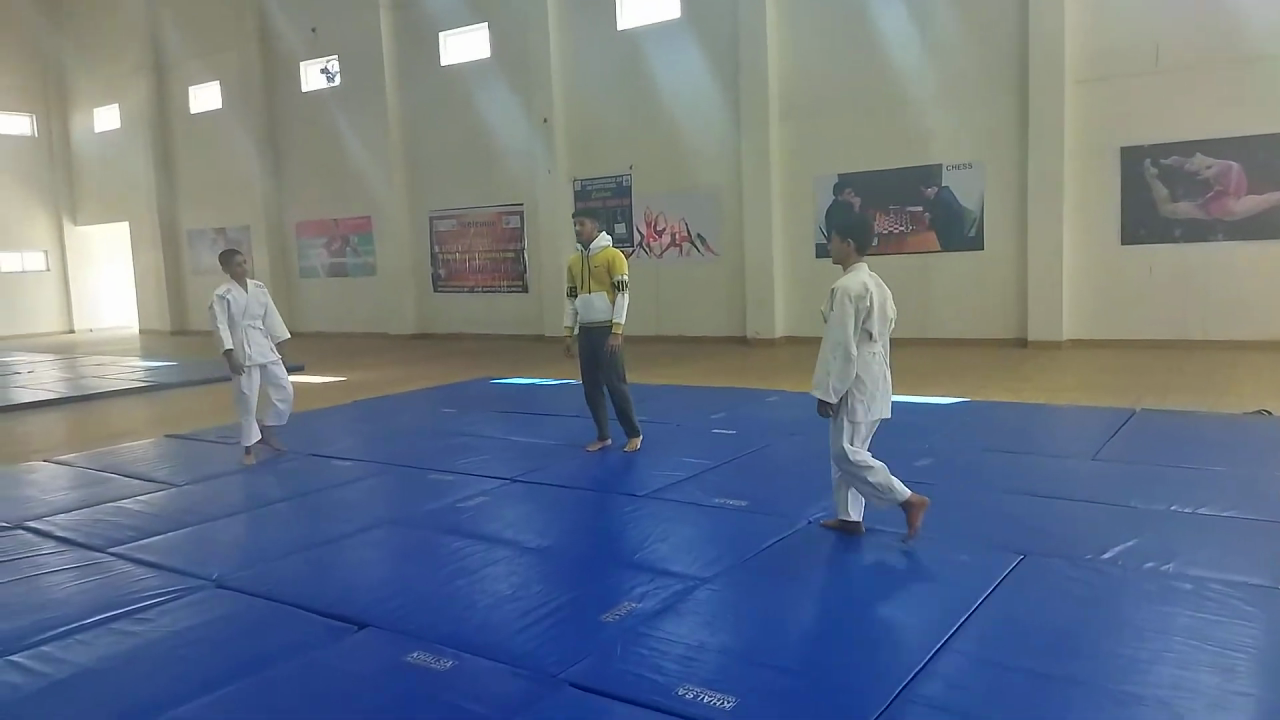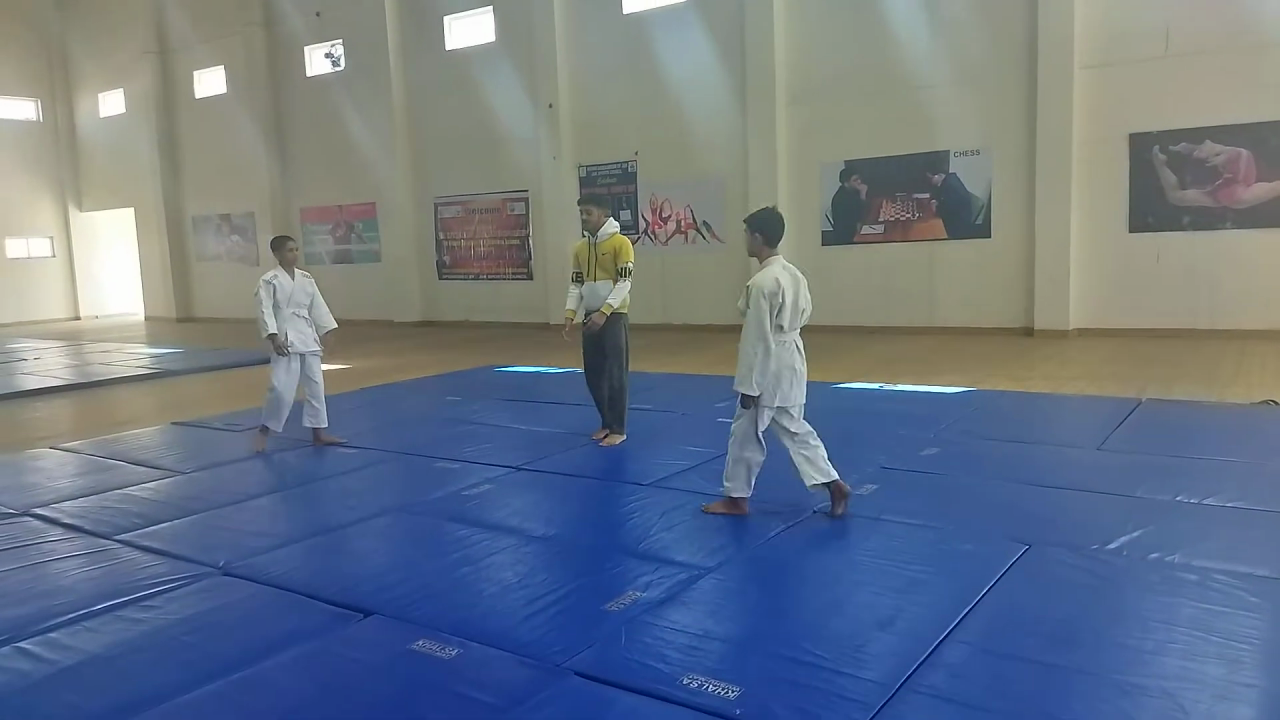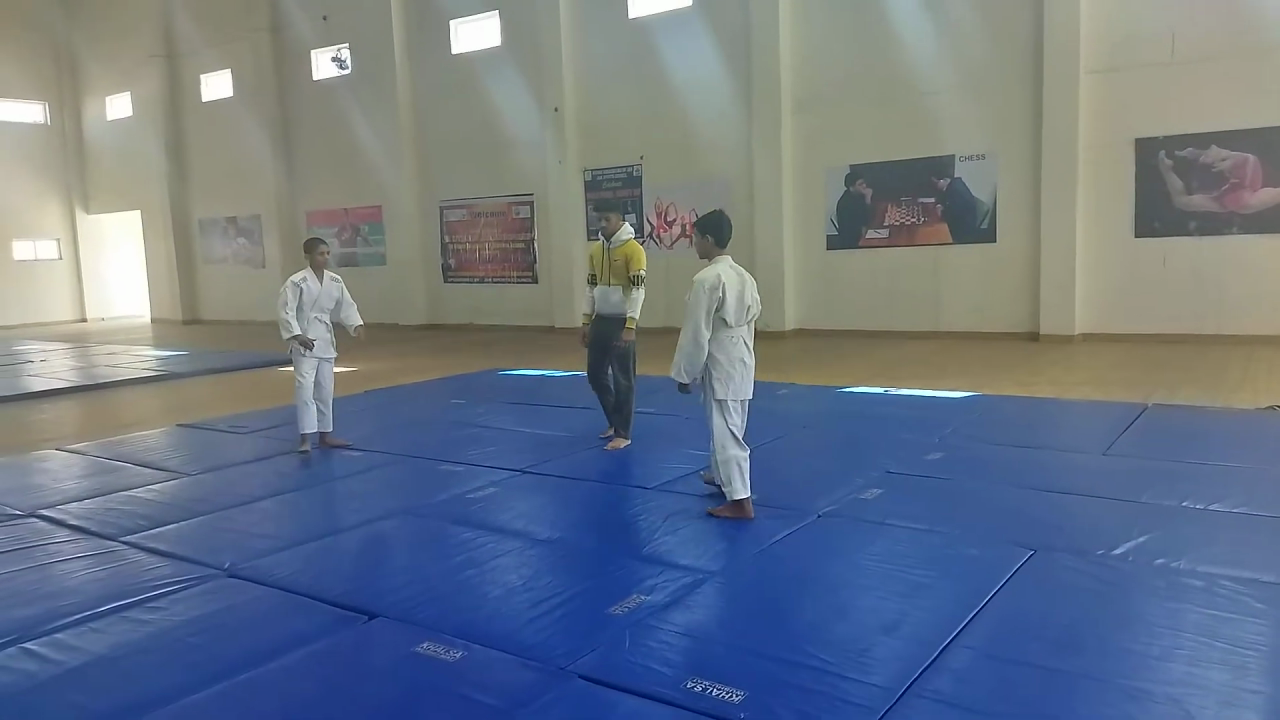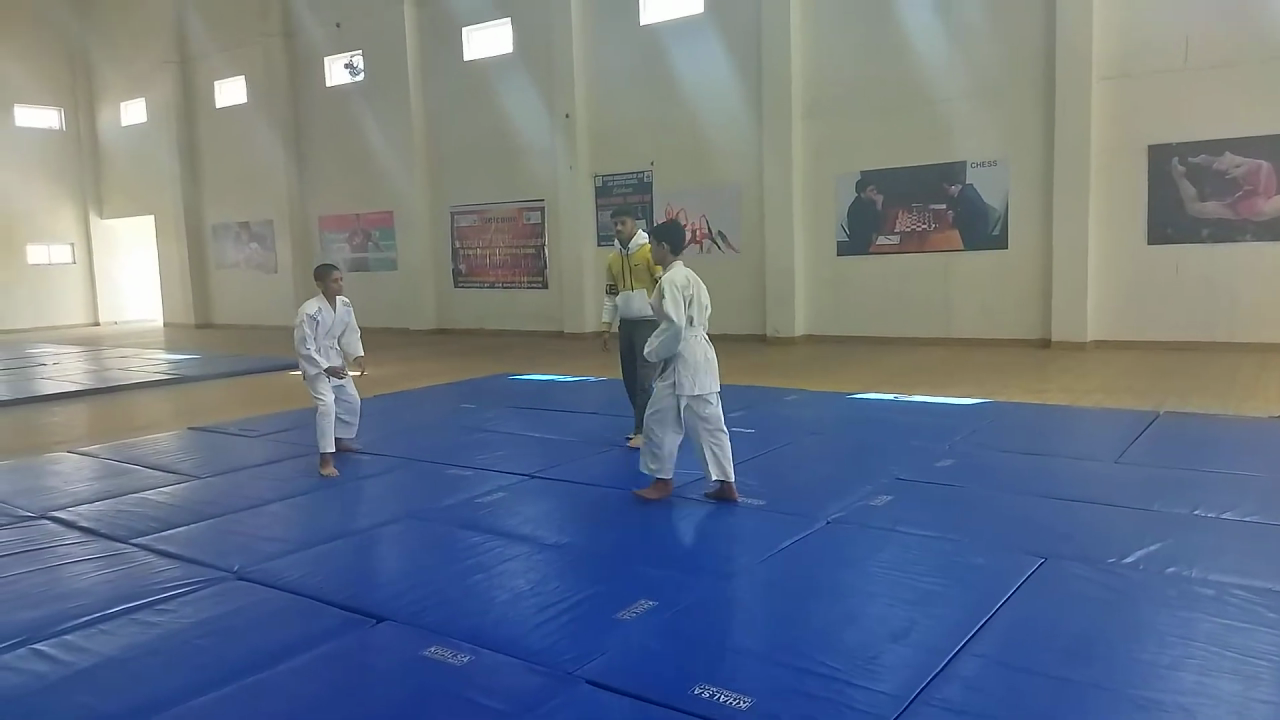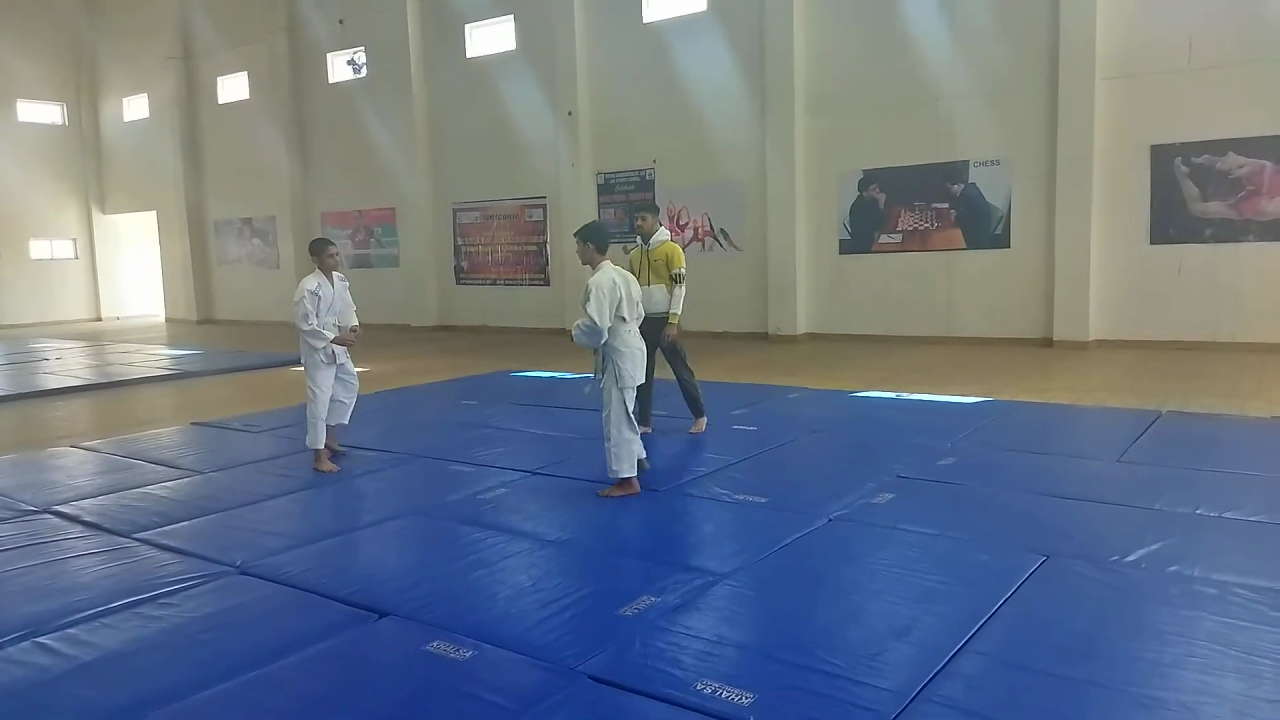
dt=0.4s
person 1, frame 1
left shoulder: (846, 288)
right shoulder: (874, 283)
left elbow: (839, 346)
left wrist: (826, 393)
left hip: (855, 380)
right hip: (874, 374)
left knee: (849, 452)
right knee: (848, 448)
left ankle: (908, 500)
right ankle: (848, 516)
person 1, frame 2
left shoulder: (762, 283)
right shoulder: (794, 274)
left elbow: (757, 339)
left wrist: (747, 386)
left hip: (770, 368)
right hip: (792, 361)
left knee: (746, 434)
right knee: (794, 429)
left ankle: (736, 498)
right ankle: (833, 485)
person 1, frame 3
left shoulder: (706, 279)
right shoulder: (743, 275)
left elbow: (695, 332)
left wrist: (683, 373)
left hip: (719, 361)
right hip: (742, 357)
left knee: (725, 431)
right knee: (729, 426)
left ankle: (740, 500)
right ankle: (723, 477)
person 1, frame 4
left shoulder: (669, 280)
right shoulder: (690, 277)
left elbow: (673, 327)
left wrist: (653, 350)
left hip: (682, 361)
right hip: (701, 355)
left knee: (658, 420)
right knee: (709, 423)
left ankle: (662, 480)
right ankle: (726, 484)
person 1, frame 5
left shoulder: (599, 281)
right shoulder: (623, 275)
left elbow: (594, 327)
right elbow: (638, 313)
left wrist: (578, 333)
left hip: (619, 354)
right hip: (629, 347)
left knee: (618, 417)
right knee: (619, 413)
left ankle: (627, 480)
right ankle: (637, 458)
person 2, frame 1
left shoulder: (613, 256)
right shoulder: (574, 262)
left elbow: (622, 295)
left wrist: (616, 332)
right wrist: (568, 333)
left hip: (607, 330)
right hip: (585, 331)
left knee: (615, 383)
right knee: (591, 387)
left ankle: (633, 434)
right ankle: (603, 435)
person 2, frame 2
left shoulder: (620, 243)
right shoulder: (580, 248)
left elbow: (624, 282)
right elbow: (575, 285)
left wrist: (604, 312)
right wrist: (570, 315)
left hip: (614, 317)
right hip: (592, 318)
left knee: (615, 375)
right knee: (593, 375)
left ankle: (618, 429)
right ankle: (607, 423)
person 2, frame 3
left shoulder: (633, 249)
right shoulder: (595, 250)
left elbow: (638, 290)
right elbow: (591, 287)
left wrist: (630, 327)
right wrist: (586, 321)
left hip: (622, 322)
right hip: (600, 320)
left knee: (622, 379)
right knee: (595, 373)
left ankle: (623, 434)
right ankle: (615, 420)
person 2, frame 4
left shoulder: (650, 253)
right shoulder: (614, 258)
right elbow: (610, 295)
right wrist: (605, 329)
left hip: (648, 323)
right hip: (626, 325)
left knee: (643, 378)
right knee: (630, 379)
left ankle: (641, 431)
right ankle: (639, 427)
person 2, frame 5
left shoulder: (671, 249)
right shoulder: (635, 255)
left elbow: (679, 288)
left wrist: (672, 322)
left hip: (666, 321)
right hip: (643, 321)
left knee: (681, 371)
right knee: (642, 374)
left ankle: (700, 416)
right ankle: (644, 423)
person 3, frame 1
left shoulder: (260, 288)
right shoulder: (223, 294)
left elbow: (272, 316)
right elbow: (221, 327)
left wrist: (280, 342)
right wrist: (230, 355)
left hip: (265, 347)
right hip: (242, 352)
left knee: (284, 391)
right knee: (247, 401)
left ankle: (268, 431)
right ankle: (249, 448)
person 3, frame 2
left shoulder: (306, 278)
right shoulder: (269, 281)
left elbow: (318, 307)
right elbow: (264, 312)
left wrist: (327, 331)
right wrist: (274, 337)
left hip: (309, 339)
right hip: (285, 340)
left knee: (315, 387)
right knee: (281, 388)
left ankle: (319, 432)
right ankle: (265, 429)
person 3, frame 3
left shoulder: (335, 281)
right shoulder: (296, 282)
left elbow: (347, 307)
right elbow: (286, 312)
left wrist: (357, 325)
right wrist: (297, 336)
left hip: (325, 340)
right hip: (304, 341)
left knee: (325, 390)
right knee: (305, 387)
left ankle: (324, 435)
right ankle: (306, 437)
person 3, frame 4
left shoulder: (345, 305)
right shoulder: (309, 311)
left elbow: (351, 334)
right elbow: (303, 347)
left wrist: (357, 356)
right wrist: (326, 368)
left hip: (336, 360)
right hip: (316, 365)
left knee: (351, 402)
right knee: (327, 405)
left ankle: (338, 440)
right ankle: (326, 460)
person 3, frame 5
left shoulder: (340, 280)
right shoulder: (309, 288)
left elbow: (347, 308)
right elbow: (305, 325)
left wrist: (353, 326)
right wrist: (334, 338)
left hip: (336, 345)
right hip: (317, 348)
left knee: (348, 385)
right knee: (319, 398)
left ankle: (329, 436)
right ankle: (319, 455)
